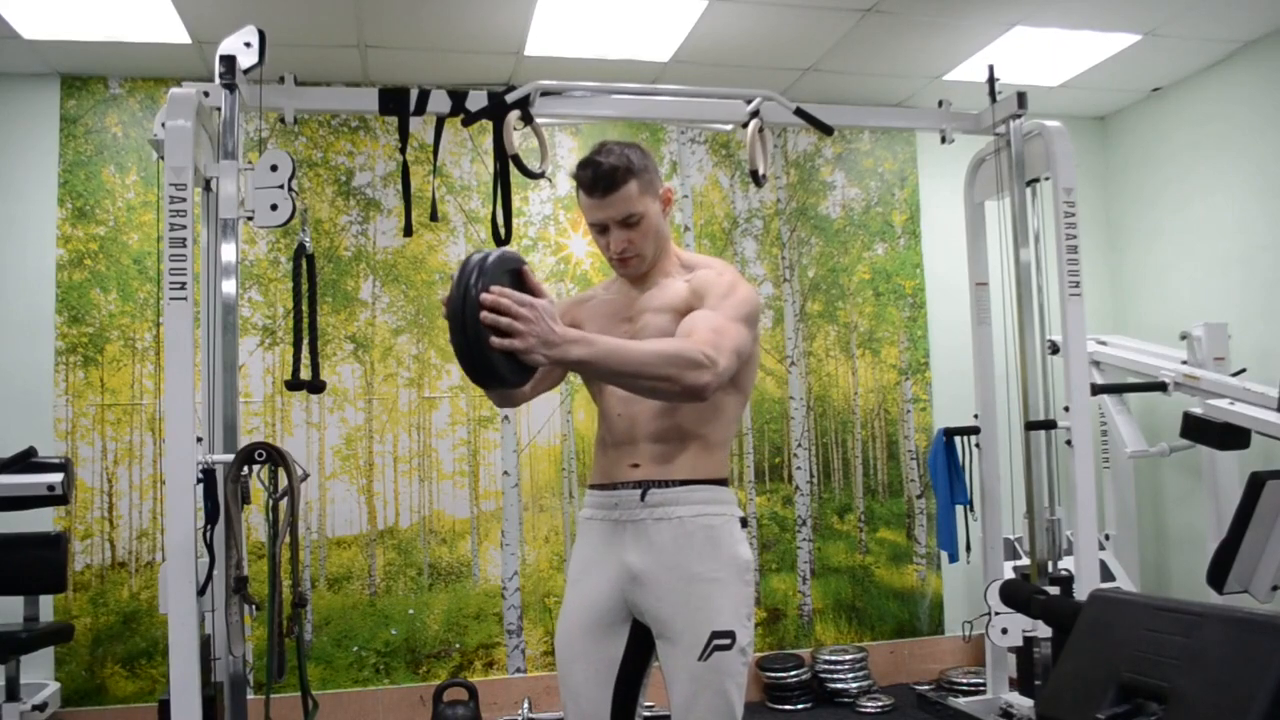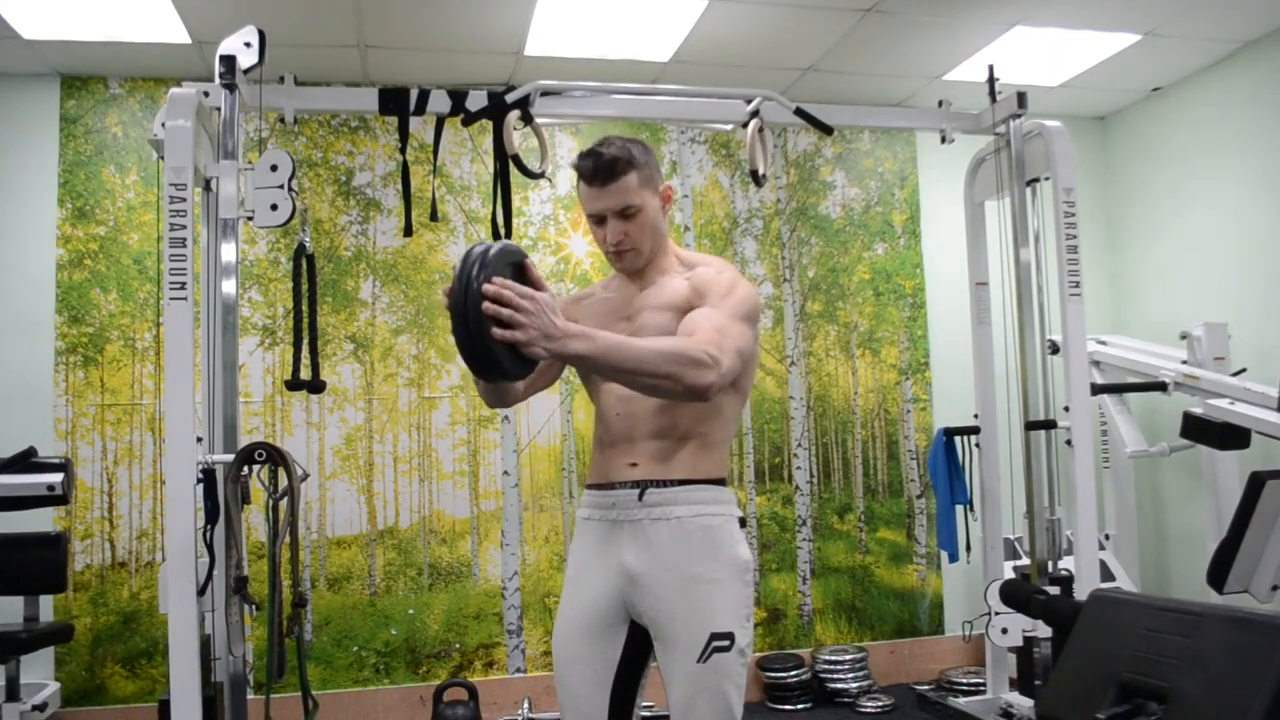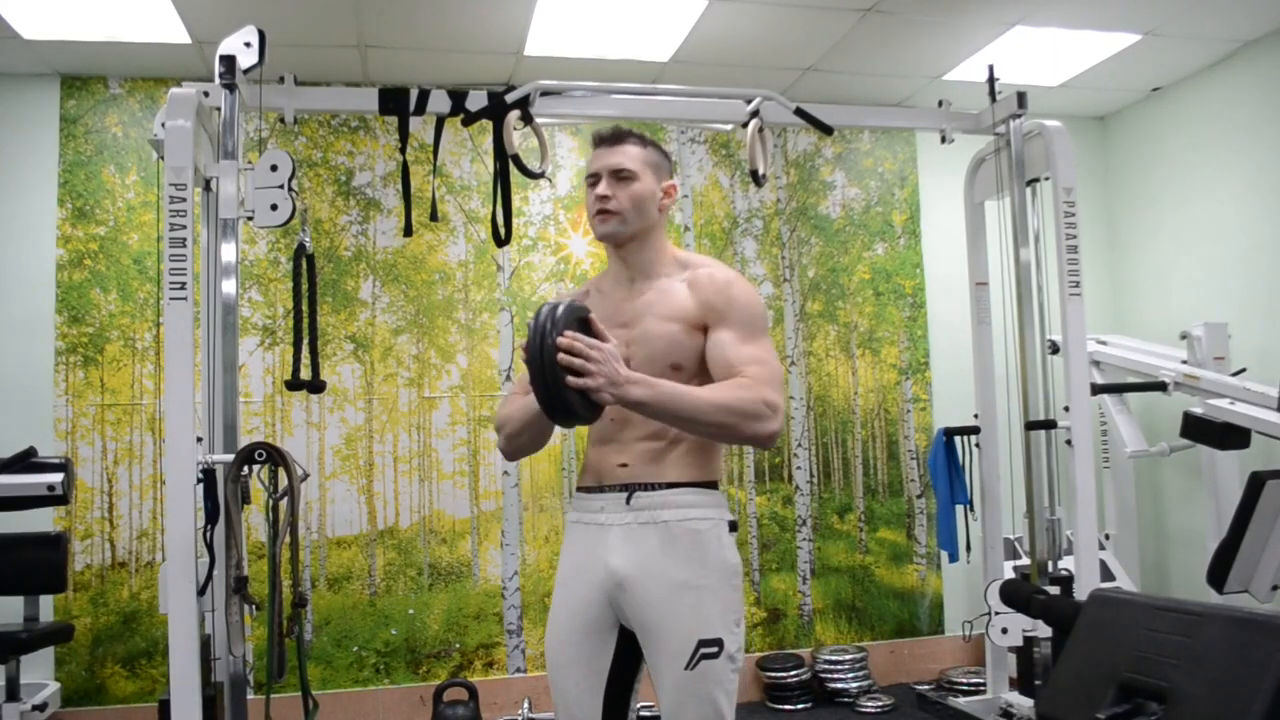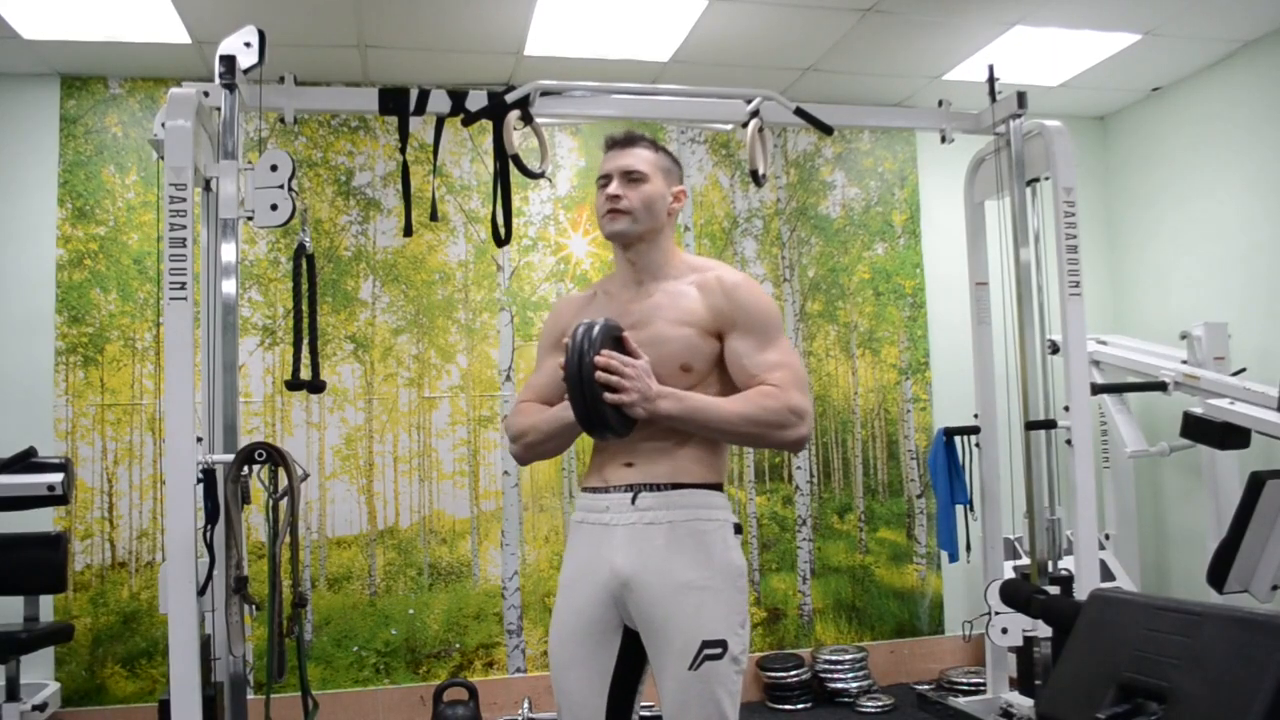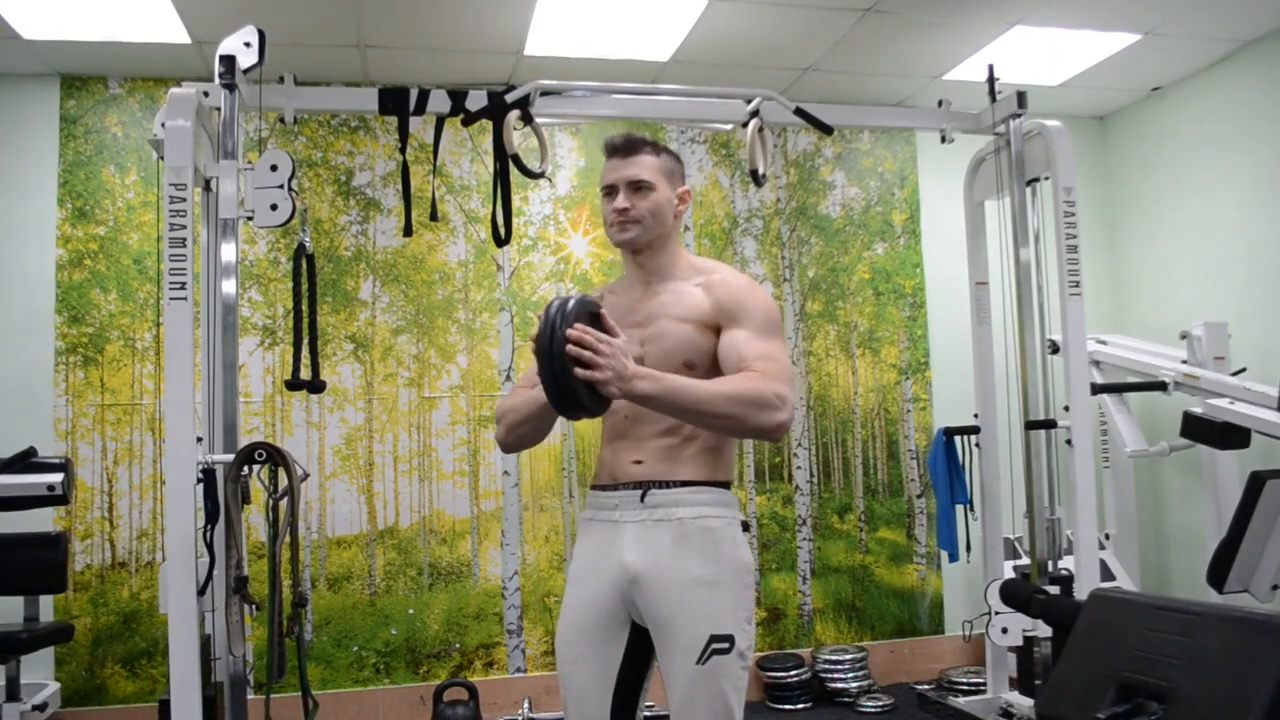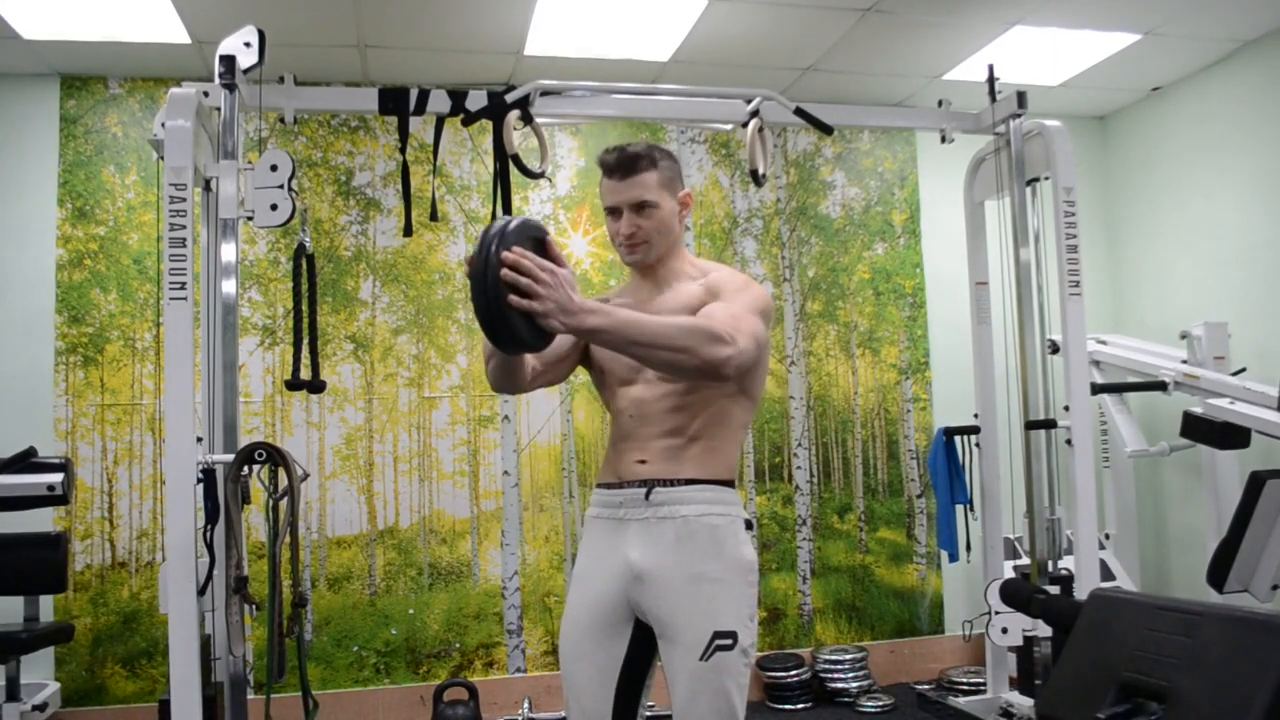
dt=0.5s
person 1, frame 1
left shoulder: (719, 287)
right shoulder: (580, 309)
left elbow: (698, 372)
right elbow: (514, 390)
left wrist: (563, 344)
right wrist: (495, 344)
left hip: (692, 529)
right hip: (600, 531)
person 1, frame 2
left shoulder: (719, 285)
right shoulder: (581, 307)
left elbow: (703, 372)
right elbow: (504, 392)
left wrist: (565, 340)
right wrist: (495, 336)
left hip: (691, 529)
right hip: (599, 532)
person 1, frame 3
left shoulder: (717, 289)
right shoulder: (574, 308)
left elbow: (762, 414)
right elbow: (510, 438)
left wrist: (628, 386)
left hip: (682, 531)
right hip: (589, 535)
person 1, frame 4
left shoulder: (726, 293)
right shoulder: (572, 313)
left elbow: (792, 418)
right elbow: (522, 437)
left wrist: (659, 401)
left hip: (688, 531)
right hip: (592, 535)
person 1, frame 5
left shoulder: (730, 293)
left elbow: (772, 408)
right elbow: (509, 429)
left wrist: (637, 380)
left hip: (695, 529)
right hip: (601, 532)
person 1, frame 6
left shoulder: (734, 291)
right shoulder: (599, 310)
left elbow: (719, 353)
right elbow: (512, 378)
left wrist: (581, 315)
right wrist: (509, 317)
left hip: (698, 527)
right hip: (607, 529)
